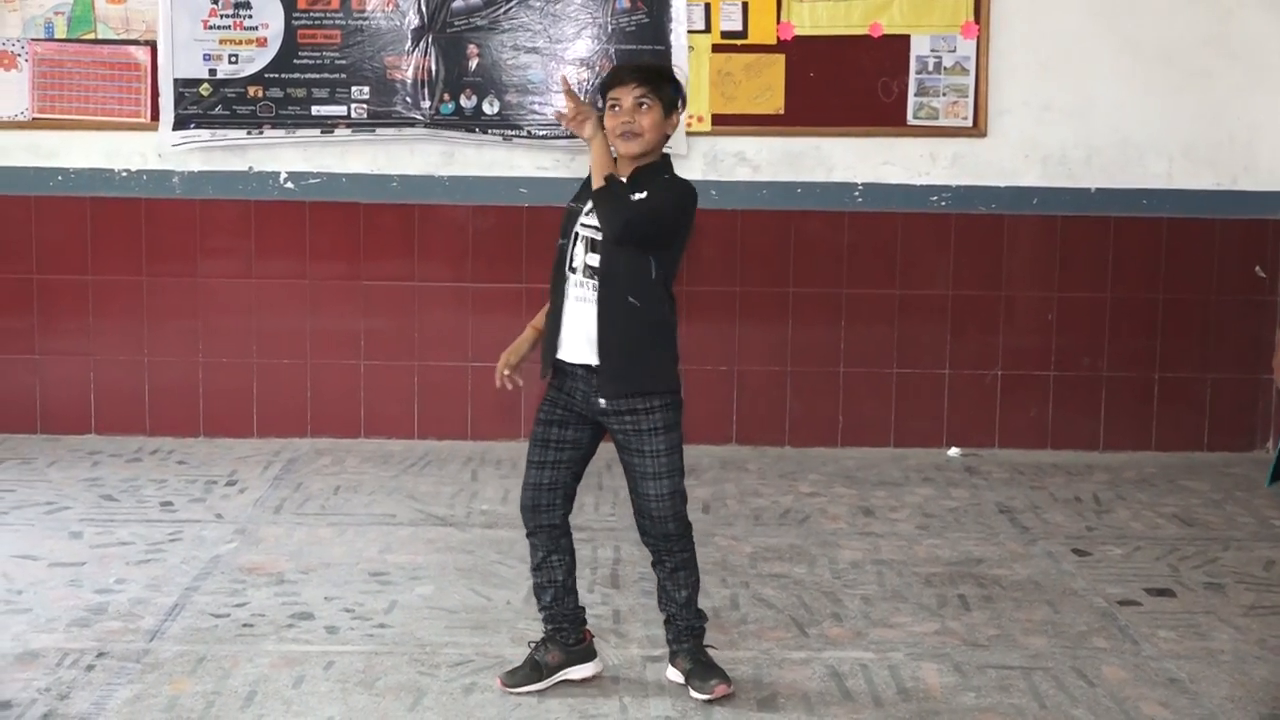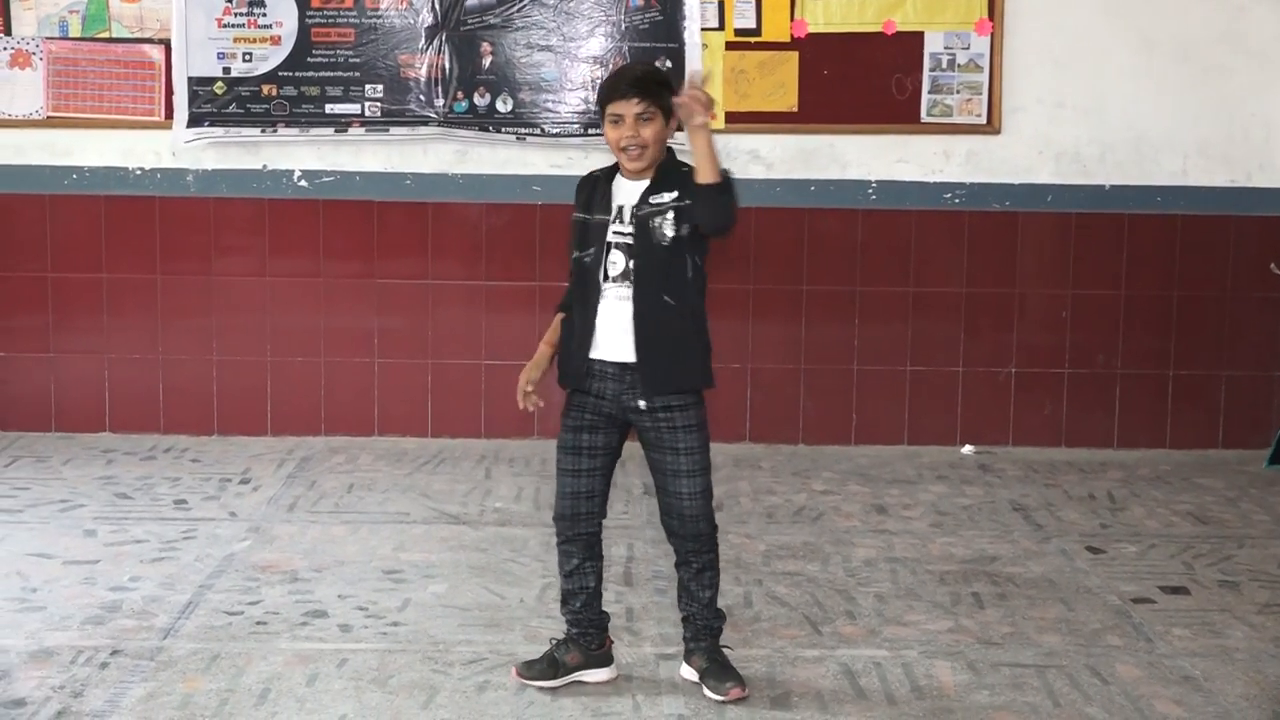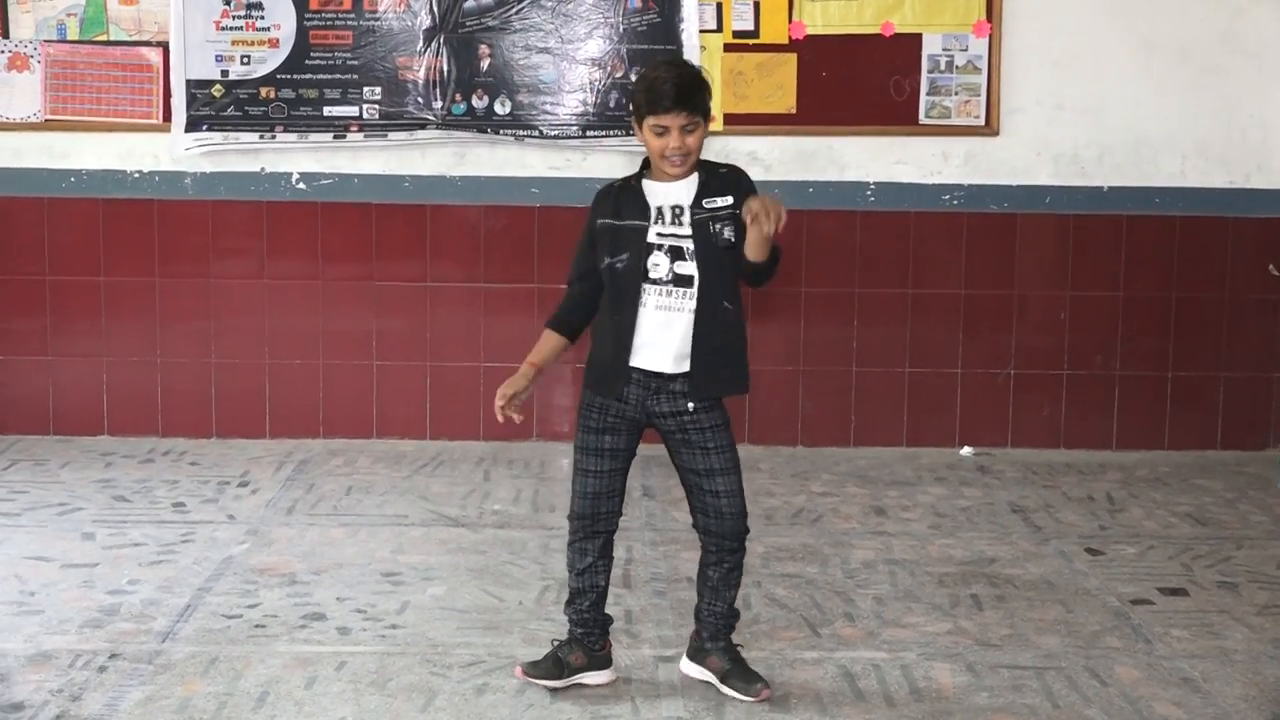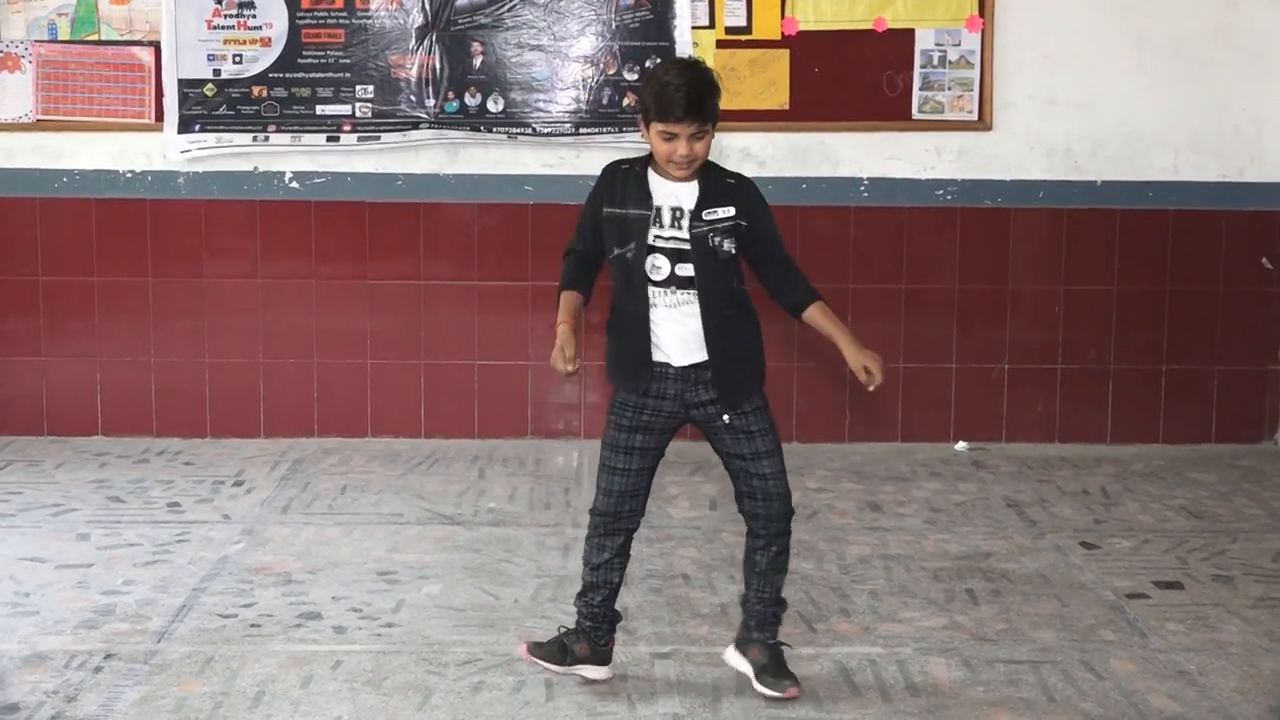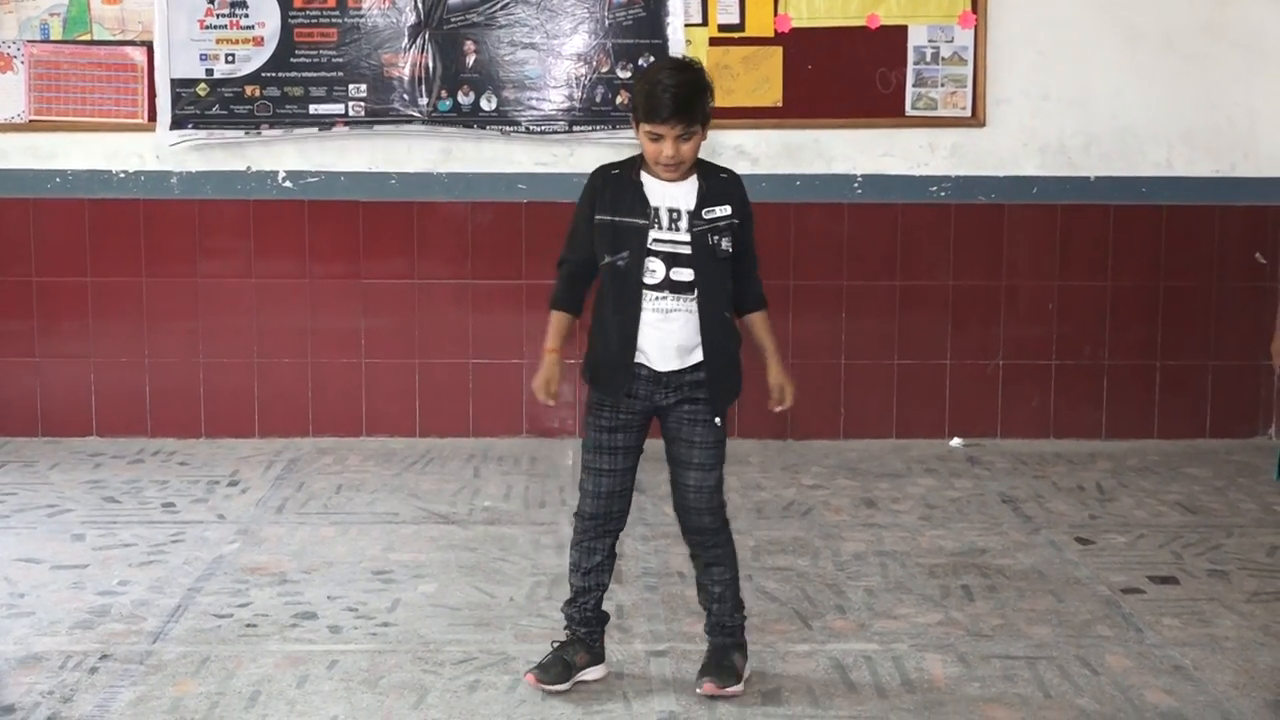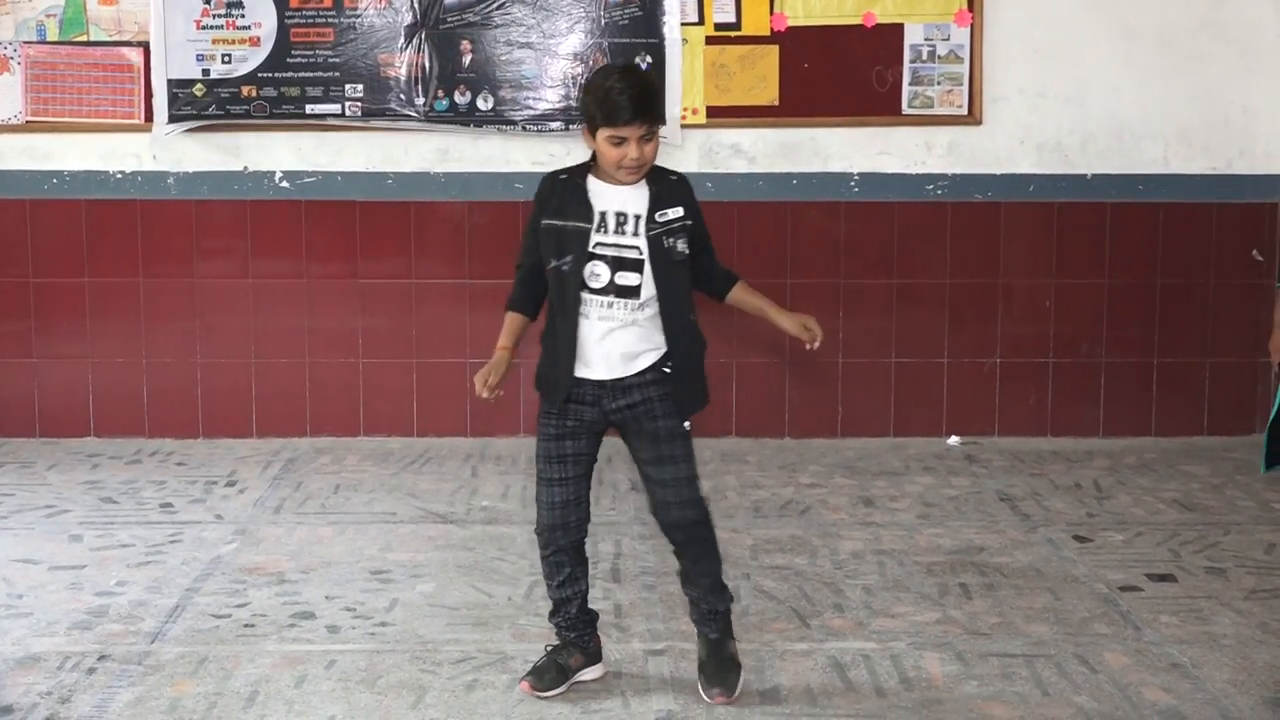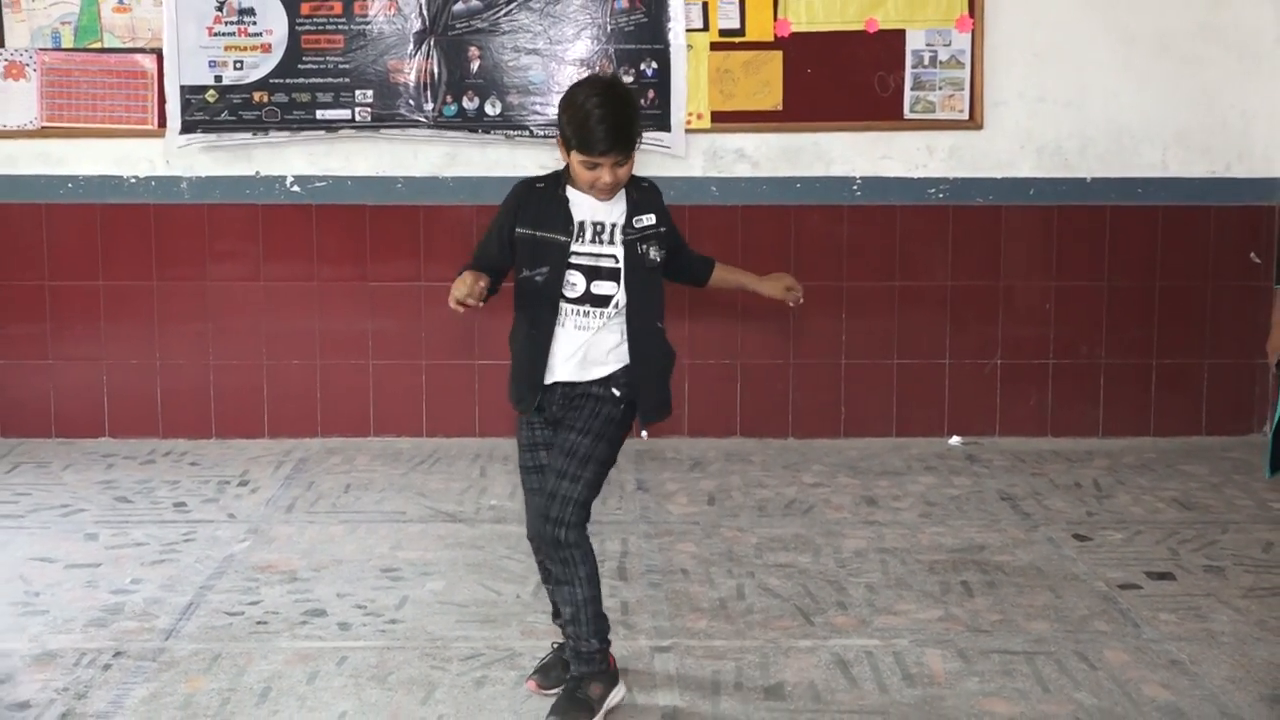
dt=0.4s
person 1, frame 1
left shoulder: (674, 195)
right shoulder: (595, 182)
left elbow: (616, 224)
left wrist: (594, 142)
right wrist: (528, 338)
left hip: (639, 387)
right hip: (569, 379)
left knee: (664, 523)
right knee: (541, 508)
left ankle: (686, 648)
right ankle: (566, 641)
person 1, frame 2
left shoulder: (689, 183)
right shoulder: (593, 190)
left elbow: (718, 218)
left wrist: (700, 127)
right wrist: (542, 355)
left hip: (667, 386)
right hip: (593, 381)
left knee: (691, 522)
right knee: (575, 517)
left ankle: (703, 647)
right ankle: (587, 642)
person 1, frame 3
left shoulder: (731, 188)
right shoulder: (614, 202)
left elbow: (755, 273)
right elbow: (580, 298)
left wrist: (762, 230)
right wrist: (528, 372)
left hip: (692, 390)
right hip: (615, 384)
left knee: (725, 521)
right knee: (590, 518)
left ankle: (712, 644)
right ankle: (587, 645)
person 1, frame 4
left shoulder: (737, 196)
right shoulder: (616, 185)
left elbow: (782, 277)
right elbow: (580, 259)
left wrist: (846, 341)
right wrist: (567, 324)
left hip: (726, 380)
right hip: (645, 381)
left knee: (770, 509)
right knee: (612, 514)
left ankle: (758, 639)
right ankle: (592, 636)
person 1, frame 5
left shoulder: (726, 192)
right shoulder: (606, 188)
left elbow: (745, 285)
right elbow: (572, 276)
left wrist: (773, 362)
right wrist: (552, 356)
left hip: (698, 380)
right hip: (619, 377)
left knee: (703, 515)
right knee: (598, 513)
left ankle: (725, 642)
right ankle: (584, 643)
person 1, frame 6
left shoulder: (674, 194)
right shoulder: (556, 193)
left elbow: (709, 275)
right elbow: (530, 283)
left wrist: (781, 318)
right wrist: (501, 355)
left hip: (651, 381)
right hip: (571, 386)
left knee: (681, 511)
right knee: (558, 523)
left ankle: (716, 636)
right ankle: (577, 644)
person 1, frame 7
left shoulder: (646, 202)
right shoulder: (530, 201)
left elbow: (682, 262)
right elbow: (488, 263)
left wrist: (761, 283)
right wrist: (471, 280)
left hip: (611, 385)
right hip: (543, 389)
left knee: (562, 519)
right knee: (544, 527)
left ankle: (597, 668)
right ankle: (577, 641)
